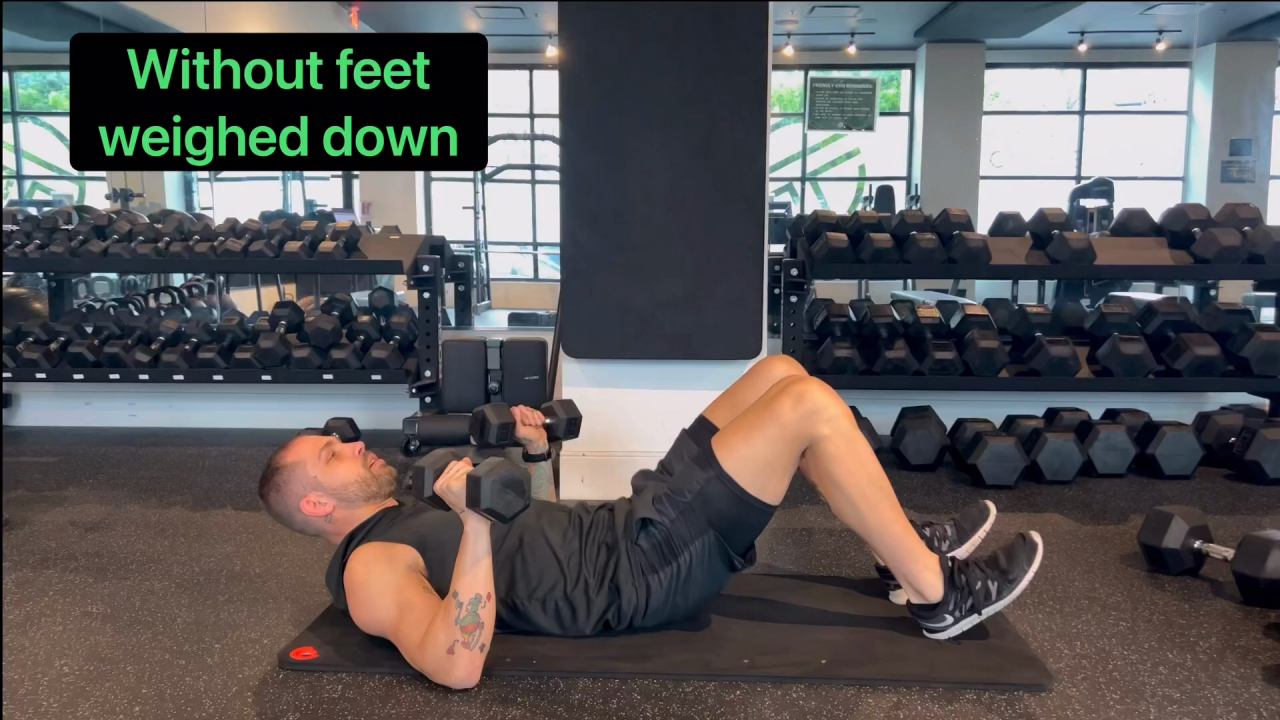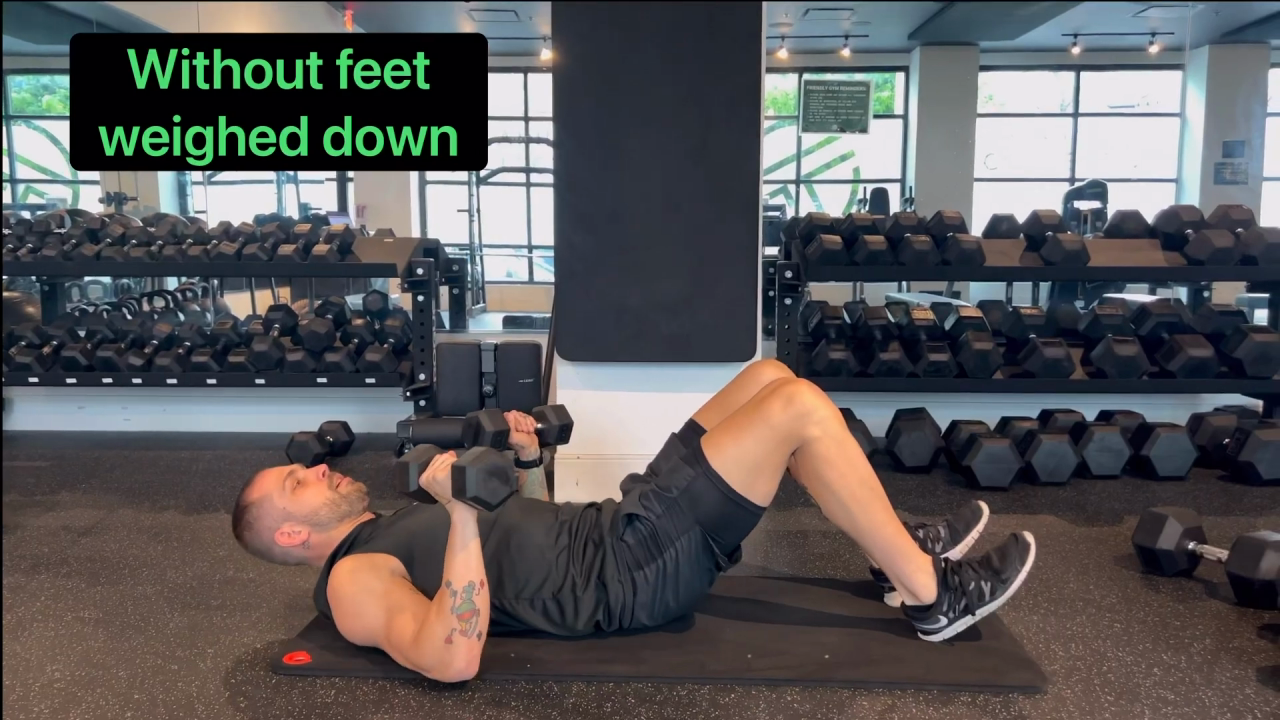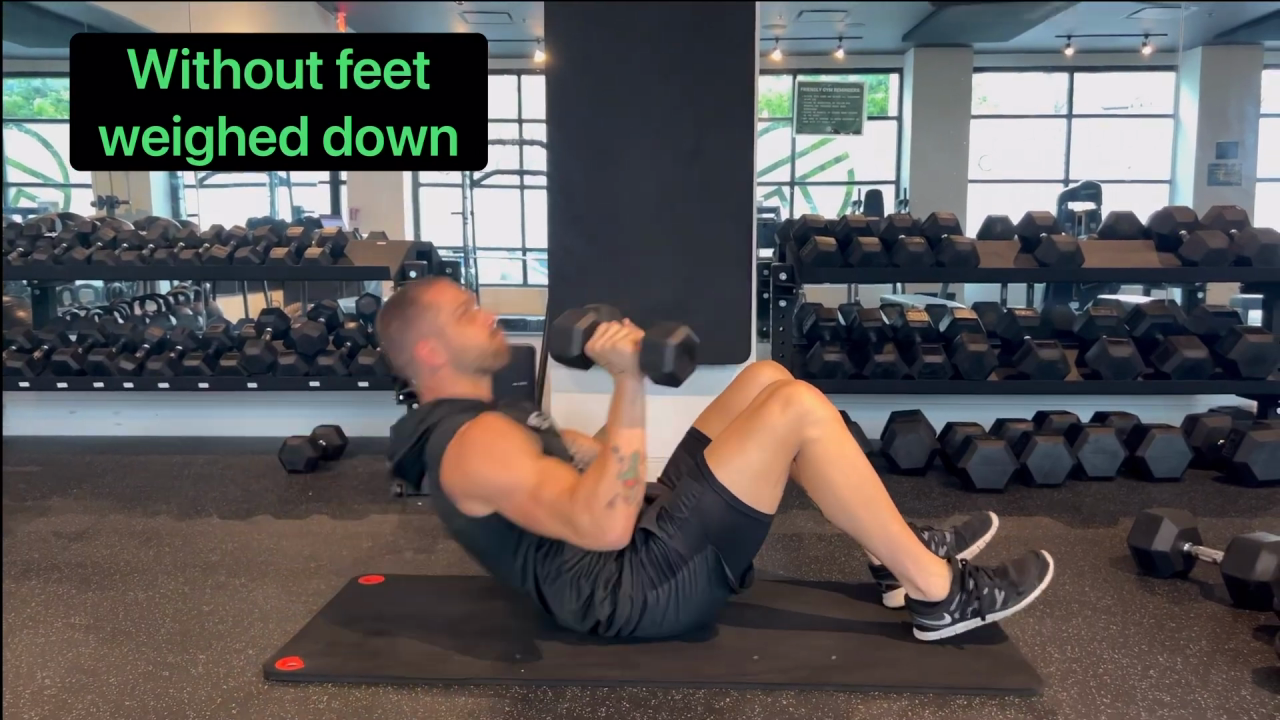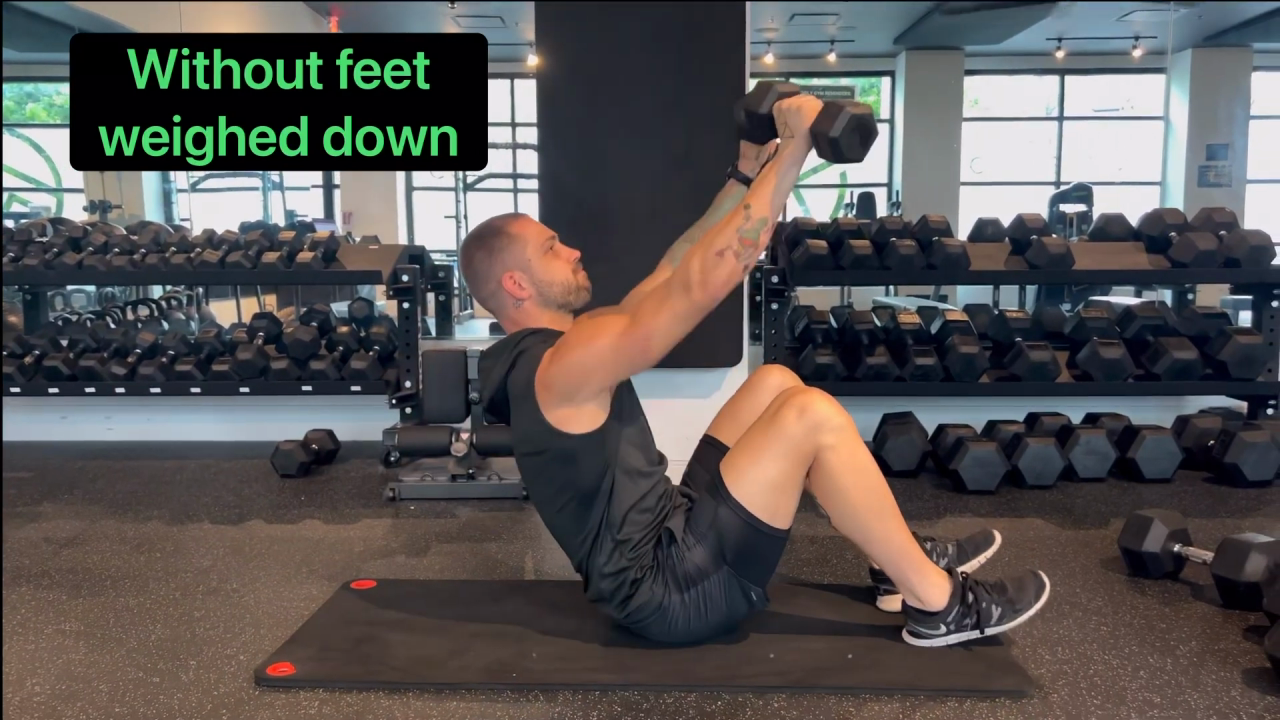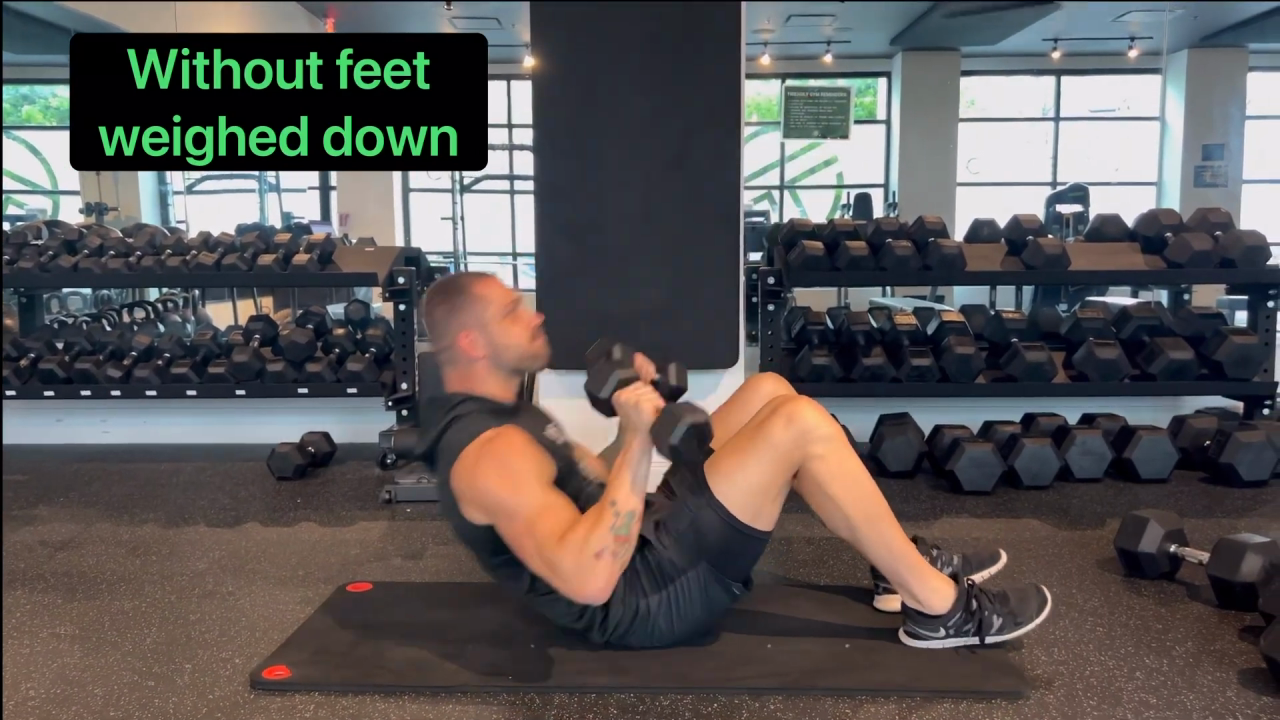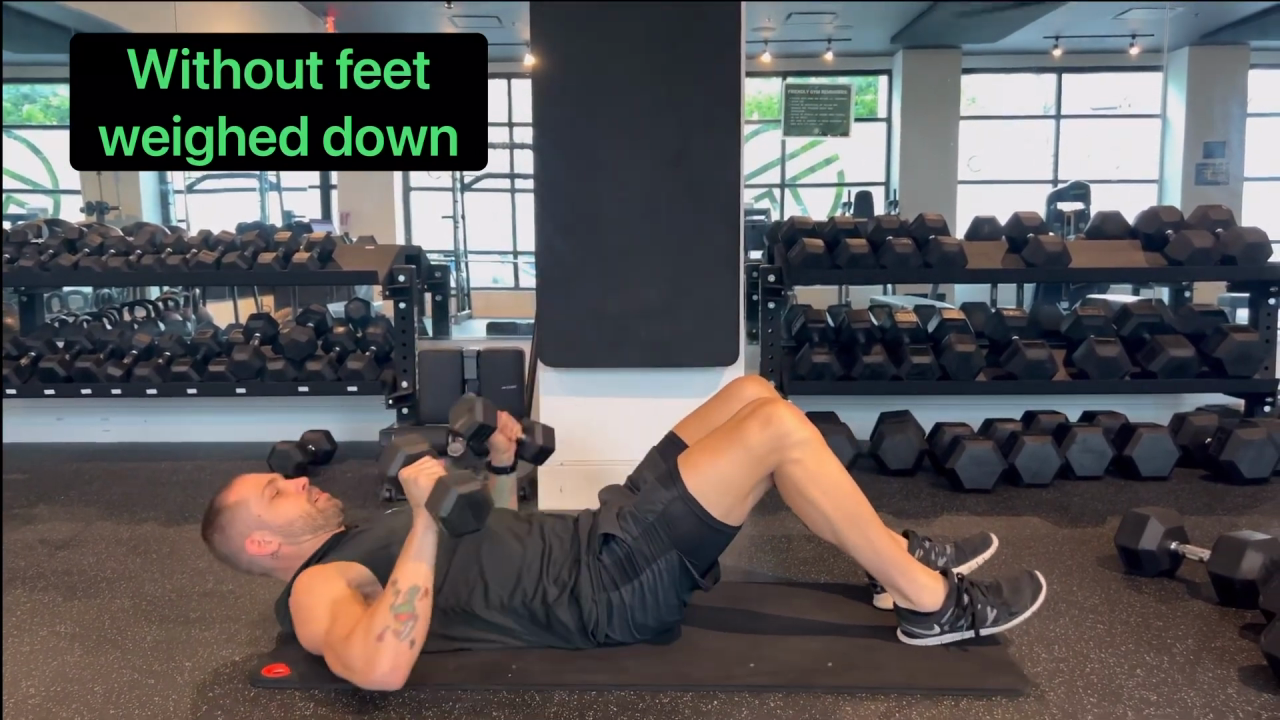
dt=0.5s
person 1, frame 1
left shoulder: (404, 521)
right shoulder: (371, 568)
right elbow: (458, 667)
left wrist: (534, 456)
right wrist: (475, 522)
left hip: (628, 526)
right hip: (643, 572)
left knee: (780, 374)
right knee: (811, 405)
left ankle: (905, 544)
right ankle: (938, 592)
person 1, frame 2
left shoulder: (393, 532)
right shoulder: (356, 579)
right elbow: (455, 660)
left wrist: (526, 463)
right wrist: (462, 513)
left hip: (621, 527)
right hip: (634, 572)
left knee: (772, 377)
right knee: (801, 408)
left ankle: (899, 550)
right ankle: (933, 593)
person 1, frame 3
left shoulder: (483, 421)
right shoulder: (474, 446)
left elbow: (598, 461)
right elbow: (605, 524)
left wrist: (626, 373)
right wrist: (629, 381)
left hip: (648, 540)
right hip: (644, 587)
left knee: (767, 380)
right knee: (797, 409)
left ankle: (900, 557)
right ankle: (943, 592)
person 1, frame 4
left shoulder: (560, 349)
right shoulder: (568, 364)
left elbow: (675, 279)
right elbow: (711, 277)
left wrist: (745, 175)
right wrist: (794, 145)
left hip: (671, 543)
right hip: (671, 589)
left knee: (776, 383)
right knee: (813, 415)
left ankle: (902, 561)
right ankle: (936, 605)
person 1, frame 5
left shoulder: (501, 422)
right shoulder: (490, 454)
right elbow: (589, 578)
left wrist: (636, 409)
right wrist: (637, 432)
left hip: (653, 539)
right hip: (648, 600)
left knee: (769, 392)
right knee: (800, 422)
left ankle: (898, 570)
right ankle: (939, 605)
person 1, frame 6
left shoulder: (357, 546)
right shoulder: (320, 590)
right elbow: (383, 666)
left wrist: (496, 465)
right wrist: (425, 514)
left hip: (598, 535)
right hip: (611, 586)
left knee: (753, 392)
right knee: (778, 427)
left ankle: (898, 557)
right ankle: (933, 602)
